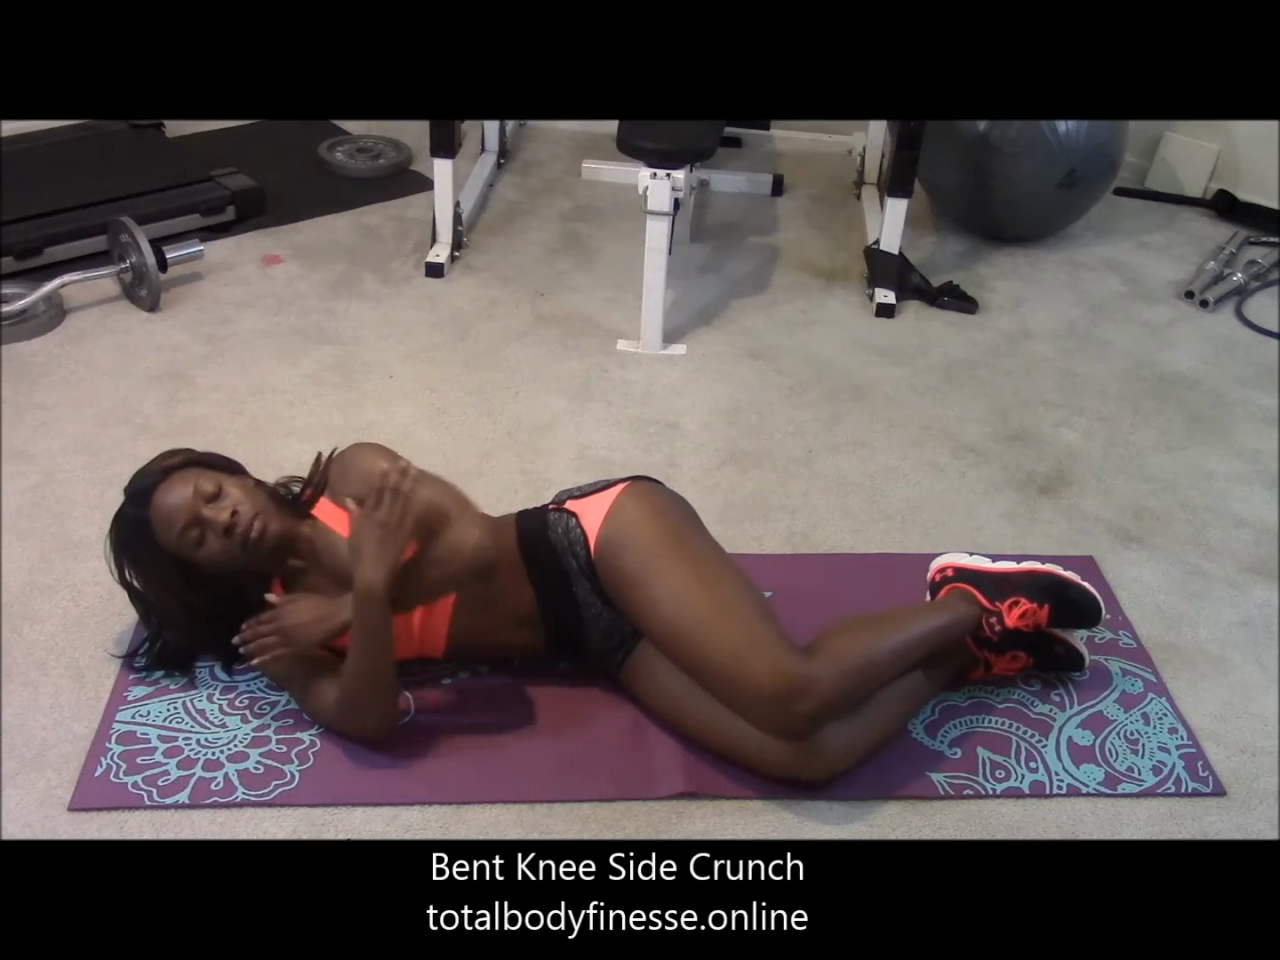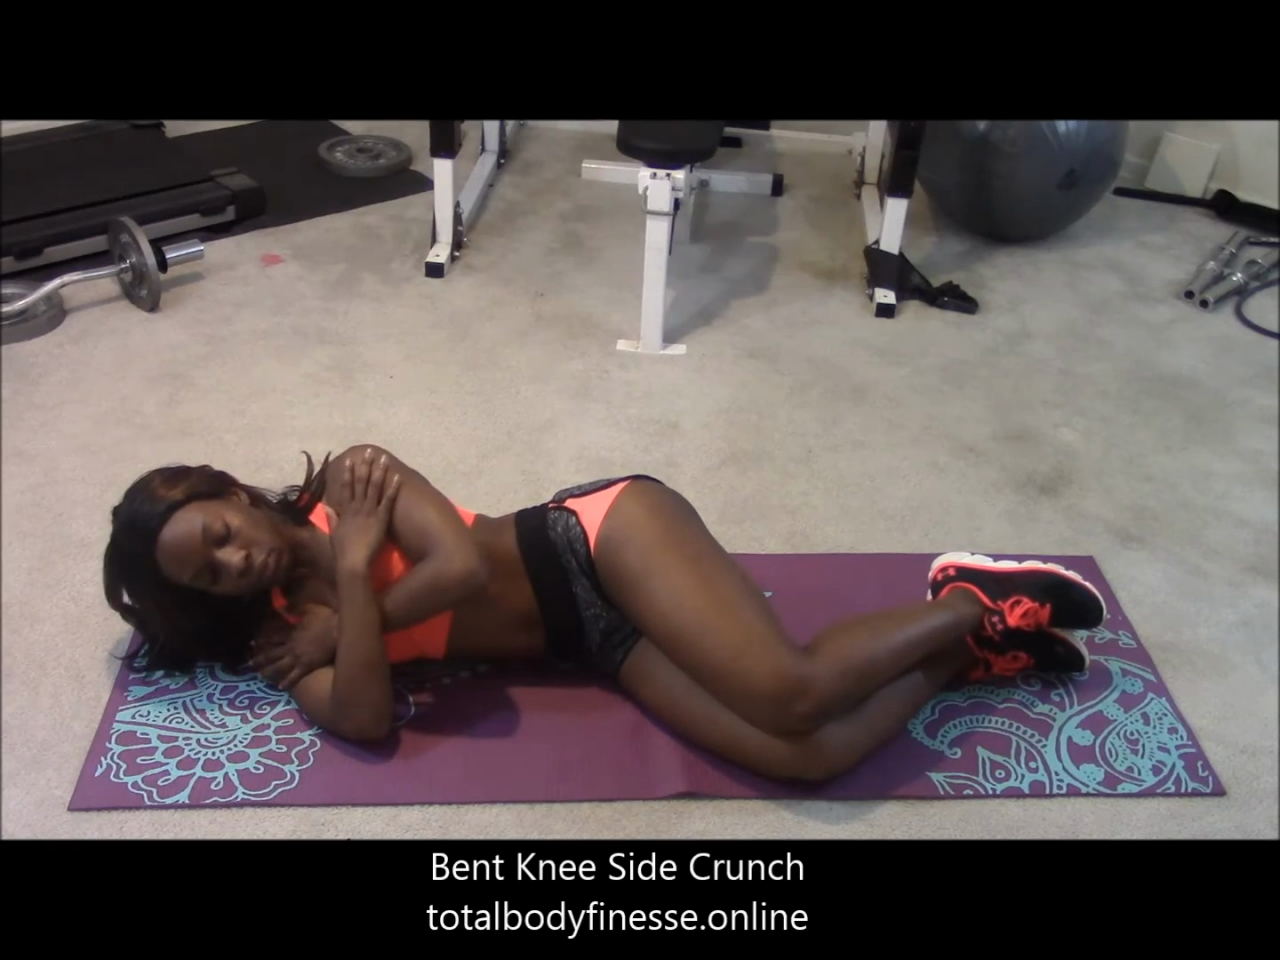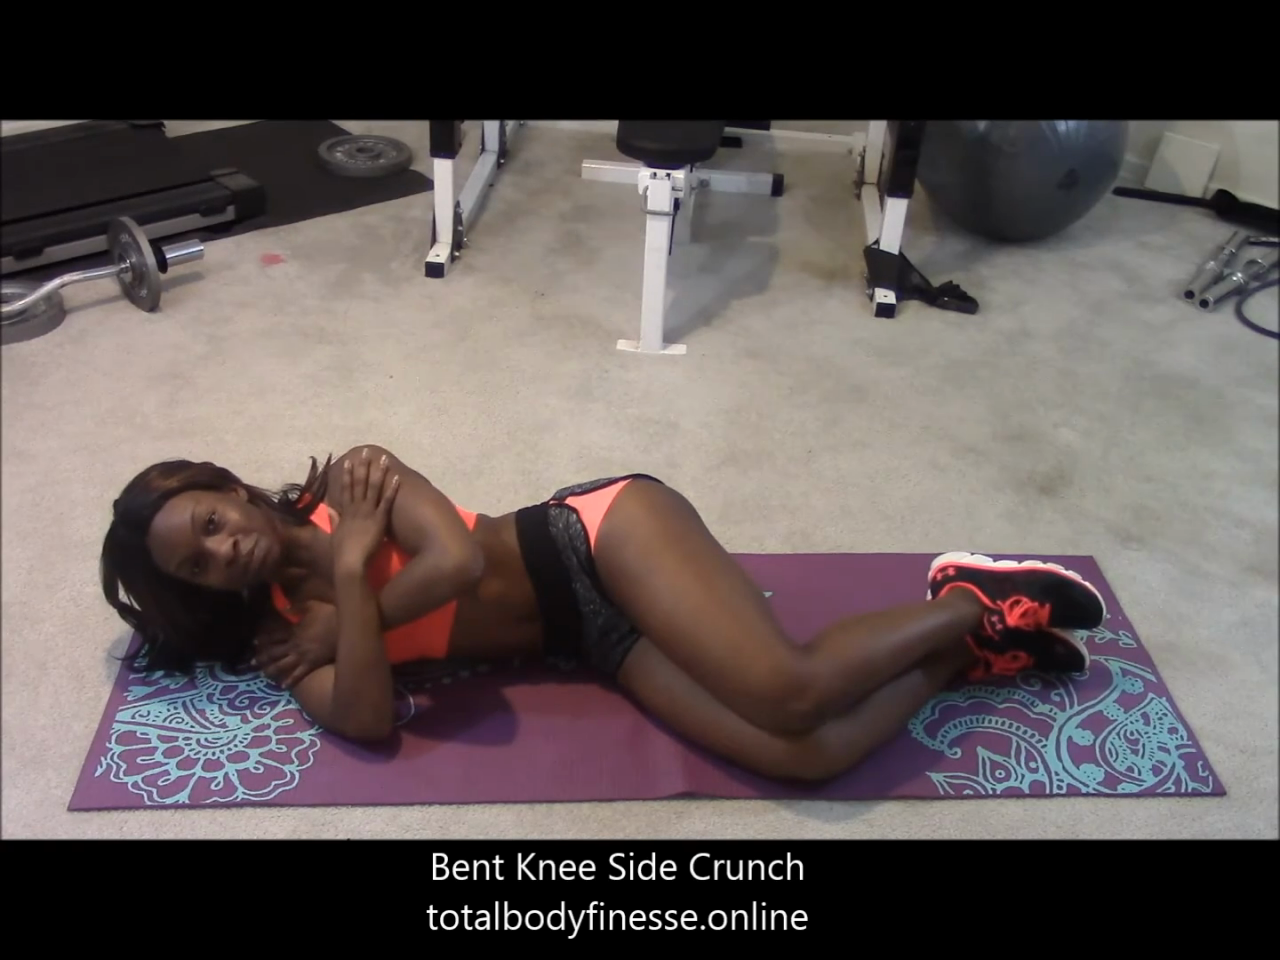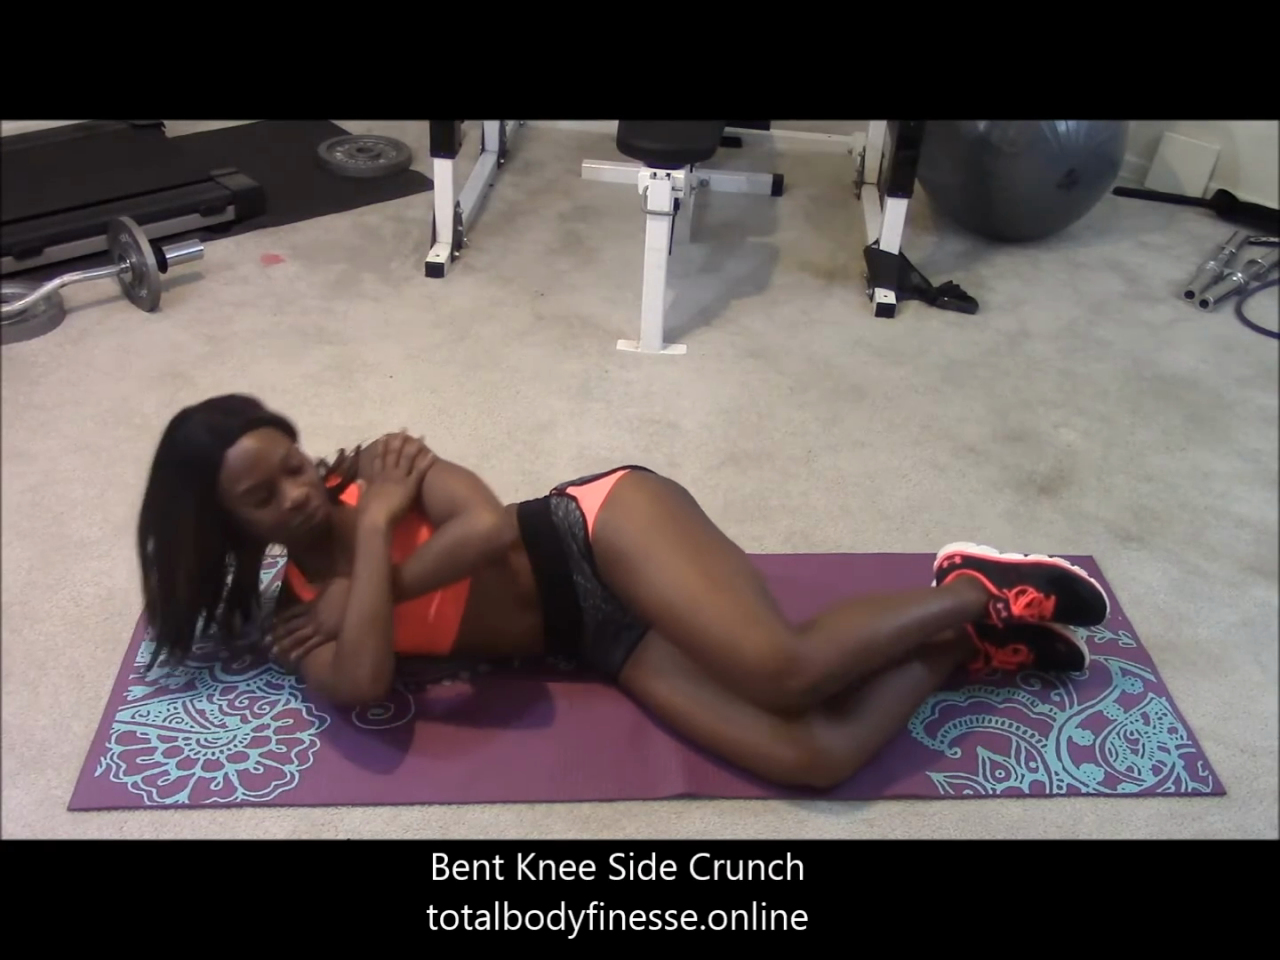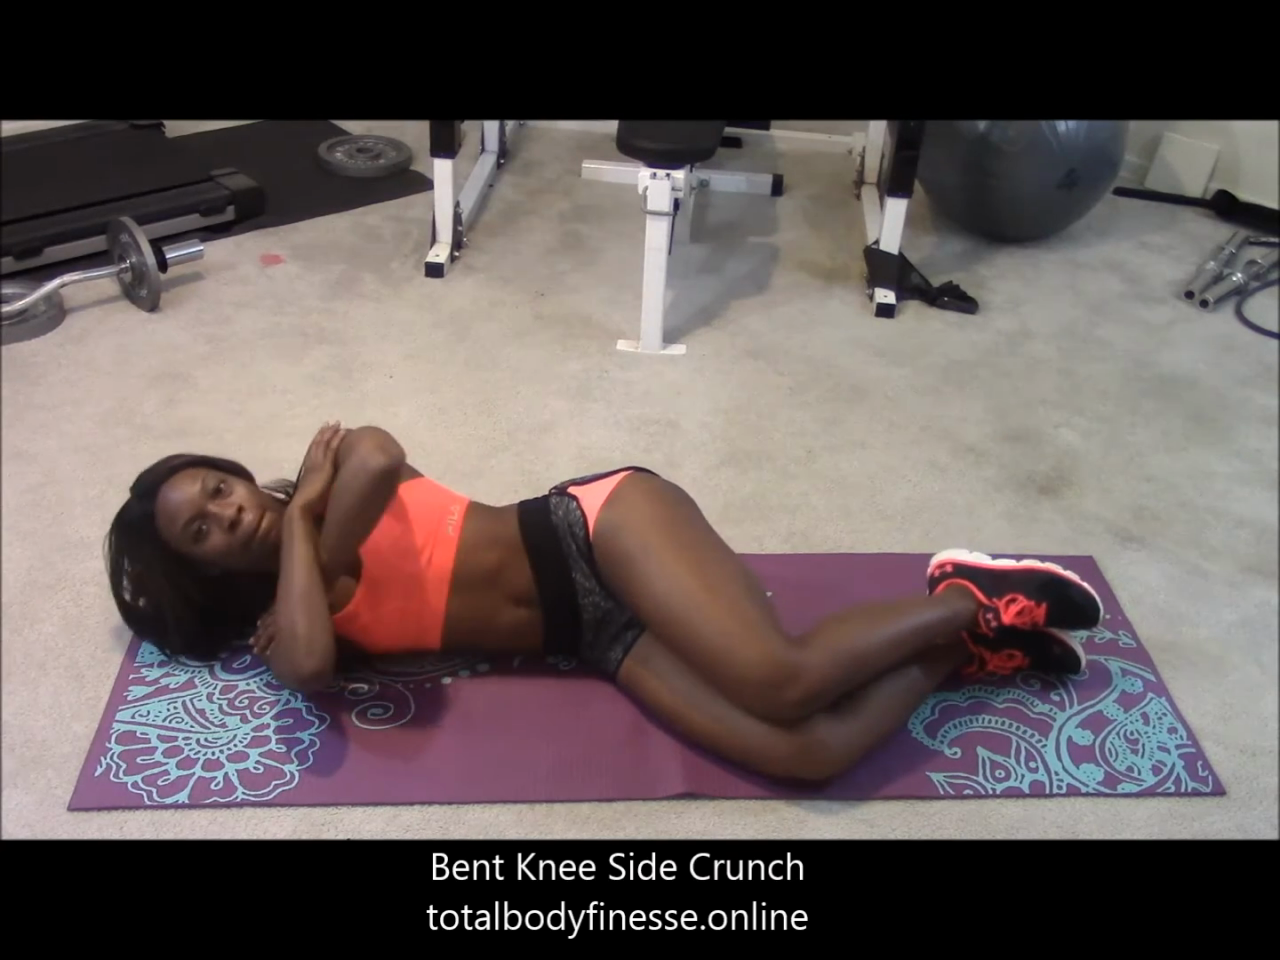
dt=1s
person 1, frame 1
left shoulder: (351, 476)
right shoulder: (277, 629)
left elbow: (474, 541)
right elbow: (370, 721)
left wrist: (349, 604)
right wrist: (365, 601)
left hip: (601, 535)
right hip: (592, 642)
left knee: (795, 694)
right knee: (807, 754)
left ankle: (975, 600)
right ankle: (969, 645)
person 1, frame 2
left shoulder: (349, 480)
right shoulder: (282, 632)
left elbow: (462, 566)
right elbow: (364, 720)
left wrist: (354, 596)
right wrist: (353, 569)
left hip: (603, 532)
right hip: (598, 640)
left knee: (793, 696)
right knee: (805, 751)
left ankle: (974, 597)
right ankle: (970, 646)
person 1, frame 3
left shoulder: (351, 479)
right shoulder: (282, 631)
left elbow: (460, 560)
right elbow: (366, 721)
left wrist: (352, 601)
right wrist: (350, 570)
left hip: (603, 534)
right hip: (597, 639)
left knee: (791, 694)
right knee: (806, 752)
left ankle: (974, 599)
right ankle: (968, 643)
person 1, frame 4
left shoulder: (375, 468)
right shoulder: (300, 614)
left elbow: (490, 527)
right elbow: (361, 685)
left wrist: (380, 560)
right wrist: (373, 530)
left hip: (605, 526)
right hip: (602, 639)
left knee: (786, 671)
right knee: (815, 754)
left ankle: (975, 591)
right ankle: (966, 640)
person 1, frame 5
left shoulder: (341, 471)
right shoulder: (278, 615)
left elbow: (379, 460)
right elbow: (307, 665)
left wrist: (312, 517)
right wrist: (297, 523)
left hip: (601, 526)
right hip: (596, 634)
left knee: (785, 683)
right knee: (812, 749)
left ankle: (973, 597)
right ankle: (963, 639)
